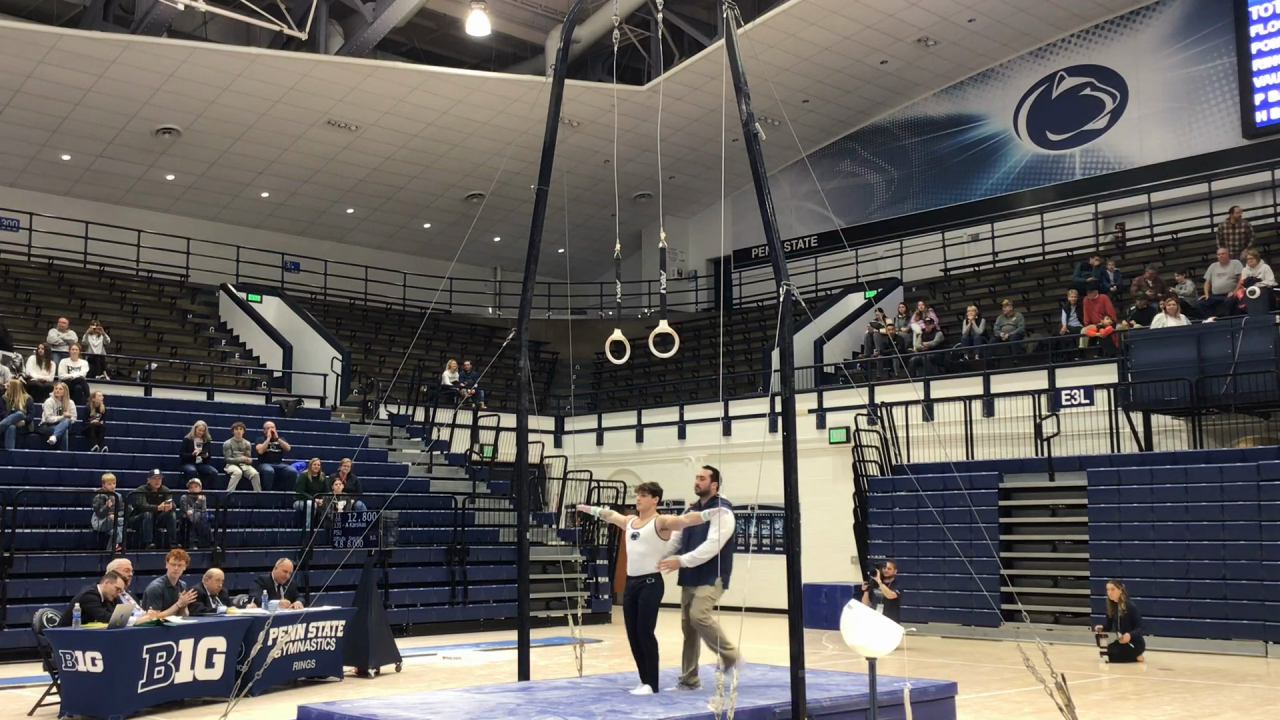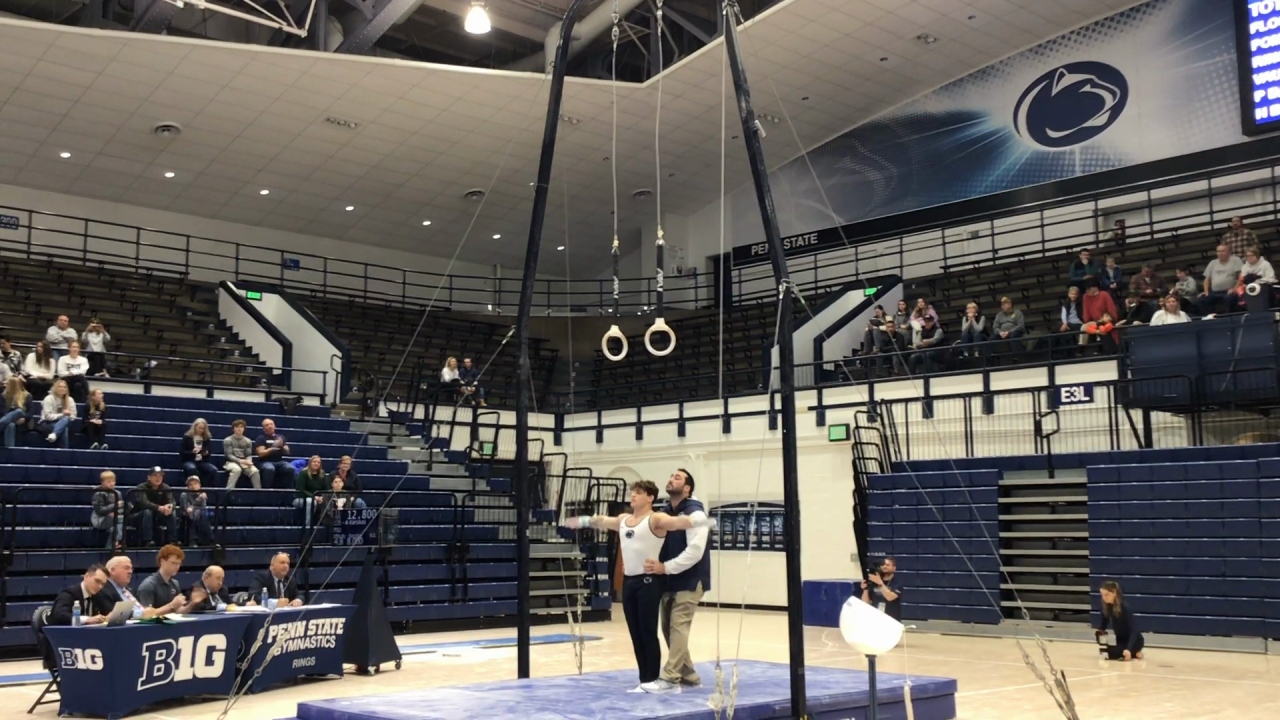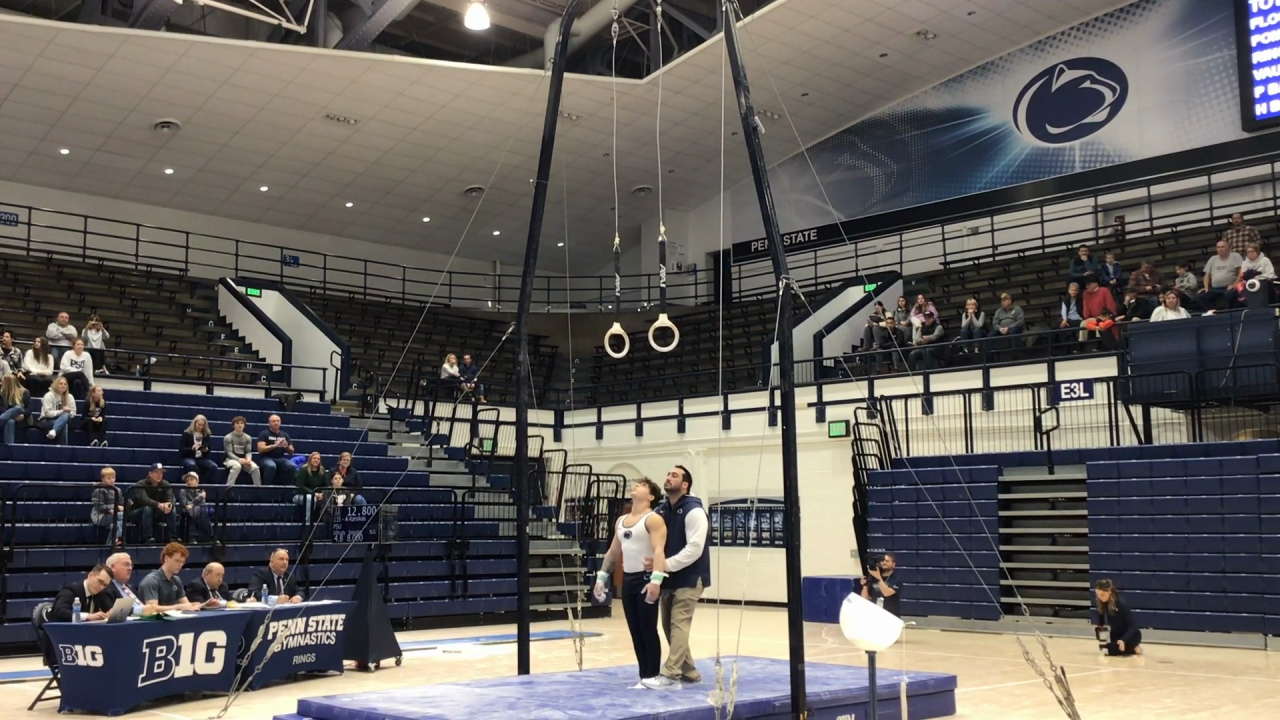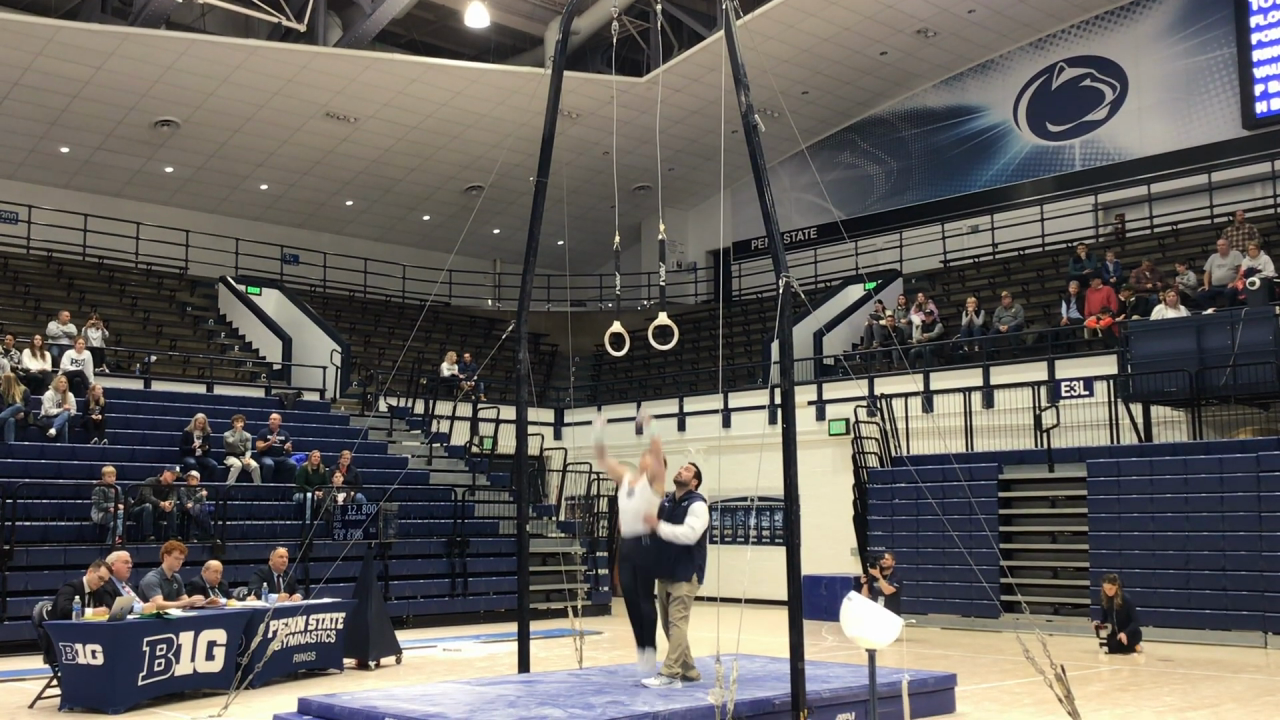
dt=1s
person 1, frame 1
left shoulder: (722, 511)
right shoulder: (691, 511)
left elbow: (713, 545)
right elbow: (675, 540)
left wrist: (681, 561)
left hip: (712, 578)
right hip: (690, 579)
left knee: (700, 616)
right knee: (688, 627)
left ankle: (731, 657)
right ankle: (689, 679)
person 1, frame 2
left shoulder: (694, 514)
right shoulder: (664, 513)
left elbow: (694, 552)
left wrist: (665, 567)
right wrist: (644, 563)
left hip: (689, 581)
right hip: (669, 582)
left knee: (678, 628)
right knee: (669, 629)
left ankle: (670, 678)
right ankle: (688, 675)
person 1, frame 3
left shoulder: (694, 511)
right shoulder: (661, 511)
left elbow: (695, 549)
left wrist: (665, 565)
right wrist: (644, 560)
left hip: (688, 578)
right hip: (668, 579)
left knee: (679, 625)
right knee: (670, 626)
left ankle: (670, 675)
right ankle: (688, 671)
person 1, frame 4
left shoulder: (697, 505)
right shoulder: (665, 503)
left elbow: (689, 535)
right elbow: (654, 530)
left wrist: (660, 526)
left hip: (685, 574)
right hip: (664, 572)
left knee: (677, 623)
right knee: (669, 624)
left ankle: (670, 674)
right ankle: (688, 670)
person 2, frame 1
left shoulder: (661, 522)
right shoulder: (629, 521)
left elbow: (686, 519)
right elbow: (610, 515)
left wrist: (710, 513)
right wrist: (591, 509)
left hip: (650, 582)
right hip: (631, 582)
left knee: (645, 633)
right knee: (633, 635)
left ankle: (651, 684)
right ankle: (644, 680)
person 2, frame 2
left shoulder: (655, 519)
right shoulder: (623, 519)
left elbow: (676, 521)
right elbow: (603, 521)
left wrist: (696, 520)
right wrist: (582, 521)
left hip: (648, 581)
right hip: (629, 581)
left knee: (648, 633)
right knee: (636, 635)
left ankle: (652, 680)
right ankle: (644, 680)
person 2, frame 3
left shoulder: (653, 520)
right shoulder: (621, 521)
left elbow: (658, 551)
right elbow: (613, 552)
left wrist: (656, 580)
right wrist: (601, 578)
left hip: (645, 579)
right hip: (628, 580)
left knee: (648, 630)
right knee: (635, 632)
left ankle: (652, 677)
right ankle: (644, 676)
person 2, frame 4
left shoulder: (654, 477)
right shoulder: (625, 476)
left elbow: (657, 451)
right elbow: (602, 459)
left wrist: (650, 429)
right wrist: (598, 433)
left hip: (645, 543)
right hip: (626, 545)
left knee: (645, 597)
right knee: (631, 598)
left ankle: (649, 648)
right ankle: (641, 646)
